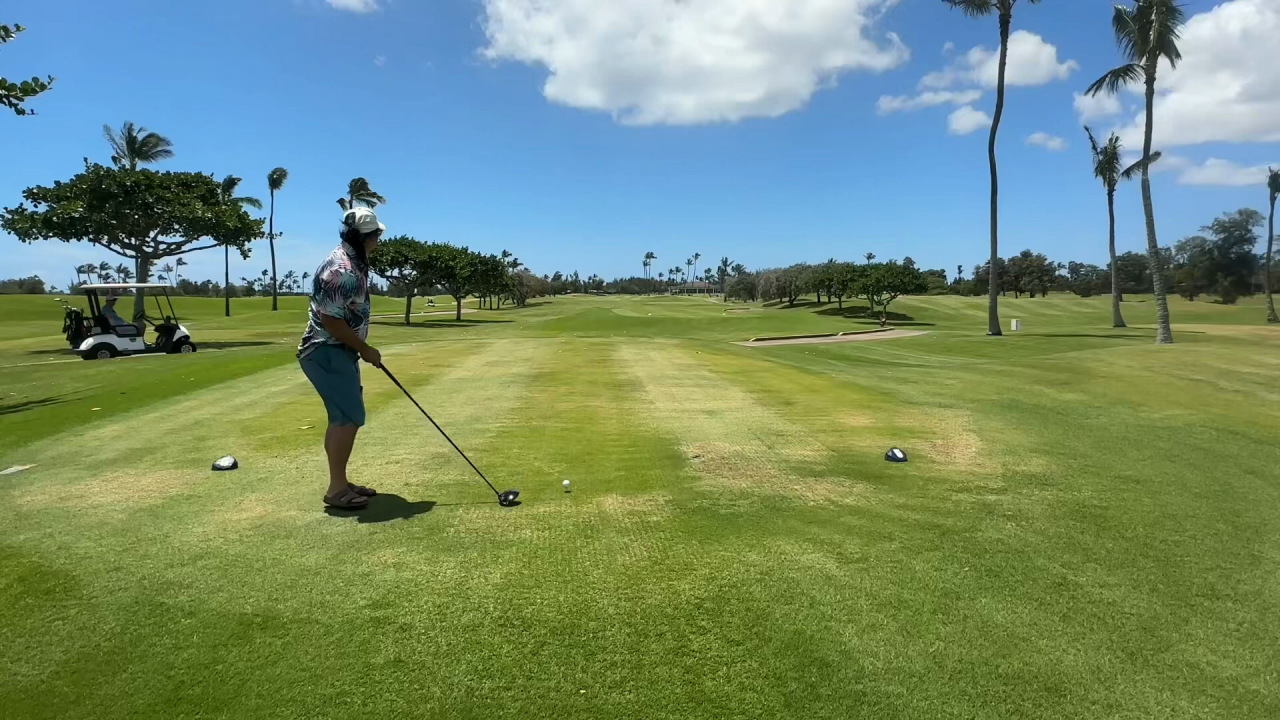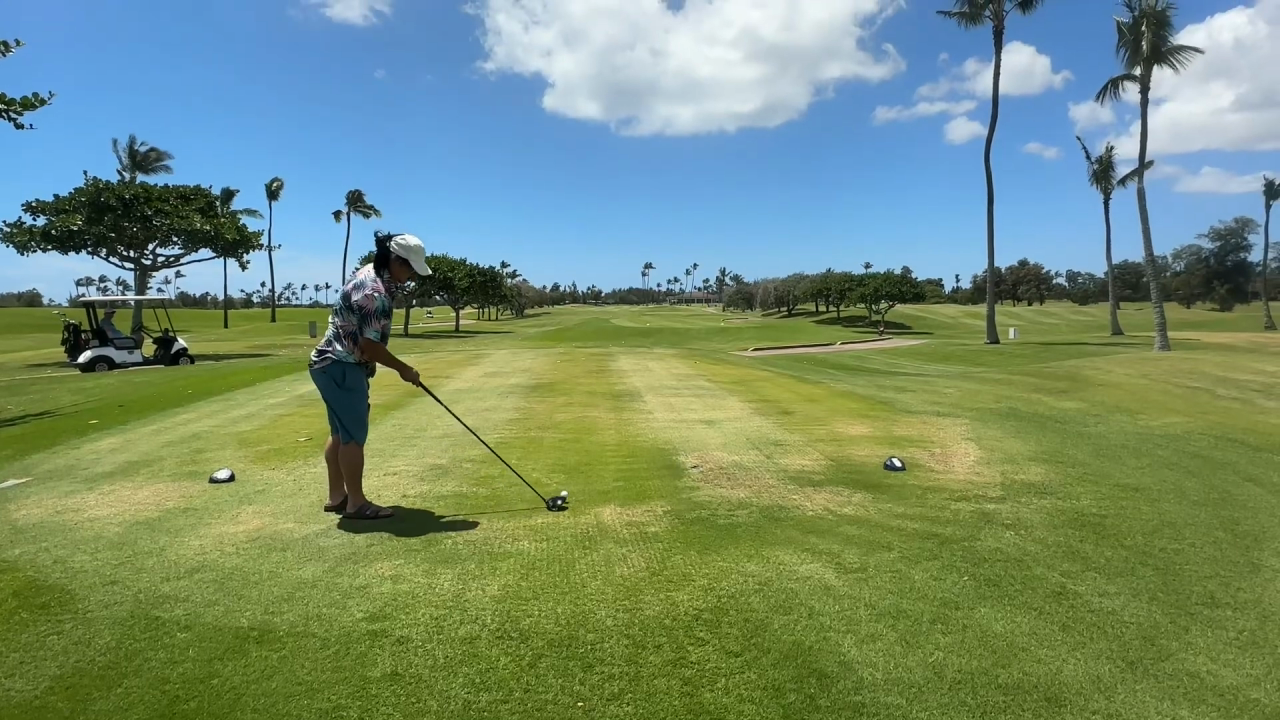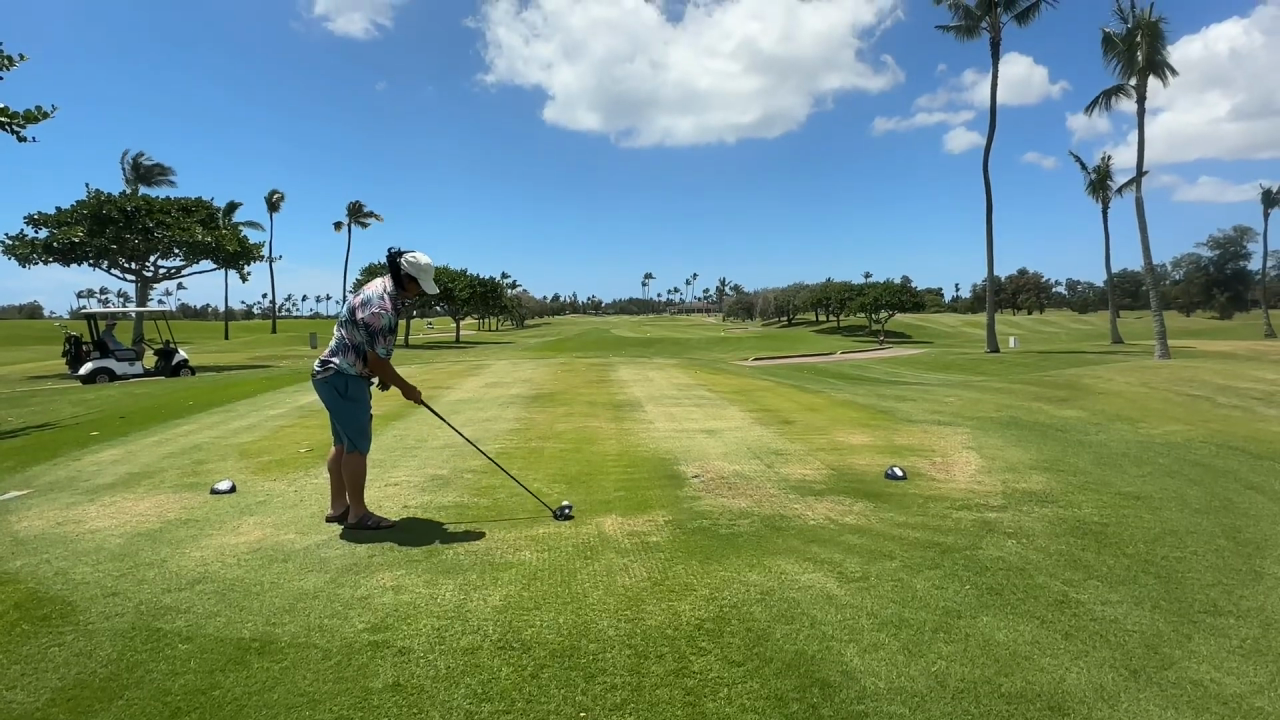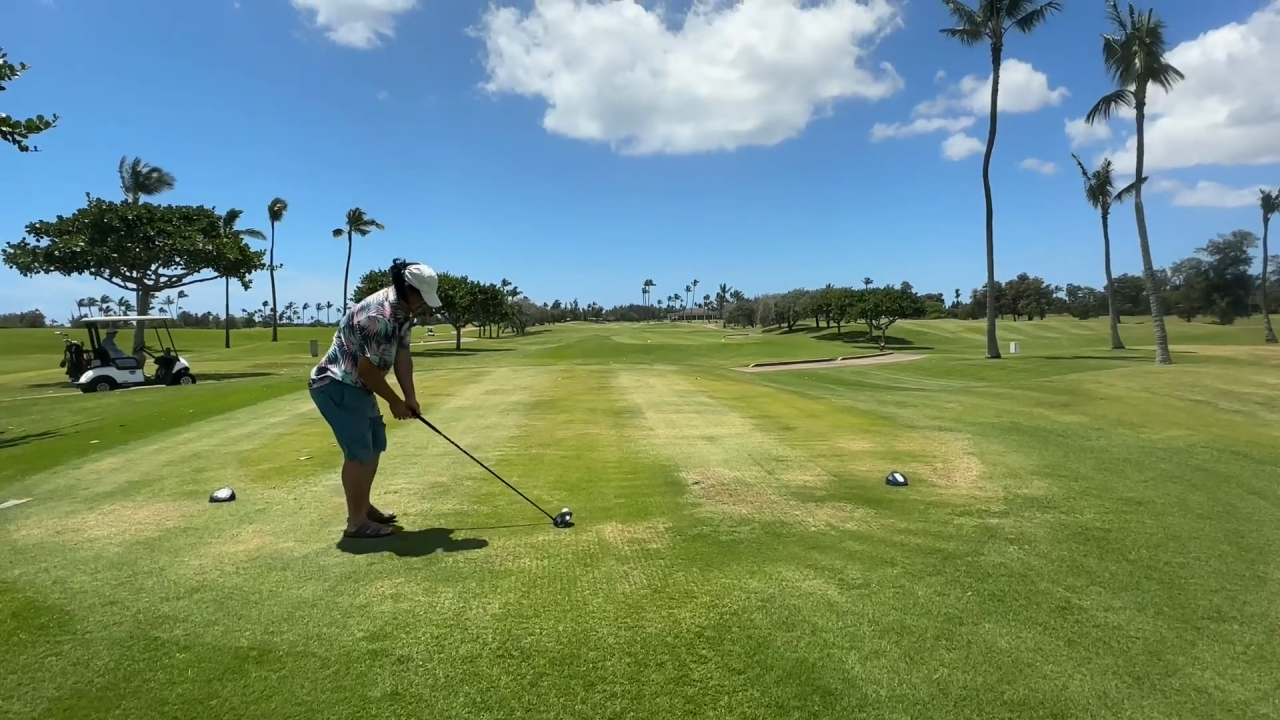
dt=1s
person 1, frame 1
left shoulder: (352, 263)
right shoulder: (341, 270)
right elbow: (331, 320)
left wrist: (358, 348)
right wrist: (365, 349)
left hip: (336, 352)
right hip: (327, 352)
left knee: (340, 417)
right knee: (350, 416)
left ankle: (338, 485)
right ankle: (337, 488)
person 1, frame 2
left shoulder: (373, 274)
right shoulder: (373, 292)
right elbow: (370, 344)
left wrist: (369, 362)
right wrist: (403, 369)
left hip: (335, 363)
right hip: (341, 367)
left knee: (340, 432)
right knee: (353, 434)
left ankle: (337, 496)
right ankle: (356, 502)
person 1, frame 3
left shoulder: (383, 287)
right shoulder: (380, 308)
right elbow: (377, 360)
left wrist: (387, 376)
right wrist: (406, 388)
left hip: (336, 374)
right hip: (343, 377)
left knee: (343, 442)
right knee: (357, 443)
left ankle: (338, 506)
right ankle: (357, 513)
person 1, frame 4
left shoulder: (404, 312)
right shoulder: (377, 316)
left elbow: (402, 355)
right elbow: (366, 368)
left wrist: (410, 397)
right wrist: (394, 402)
left hip: (354, 386)
right hip: (336, 385)
left knee: (374, 445)
right knee: (358, 451)
left ankle: (363, 507)
right ankle: (356, 521)
